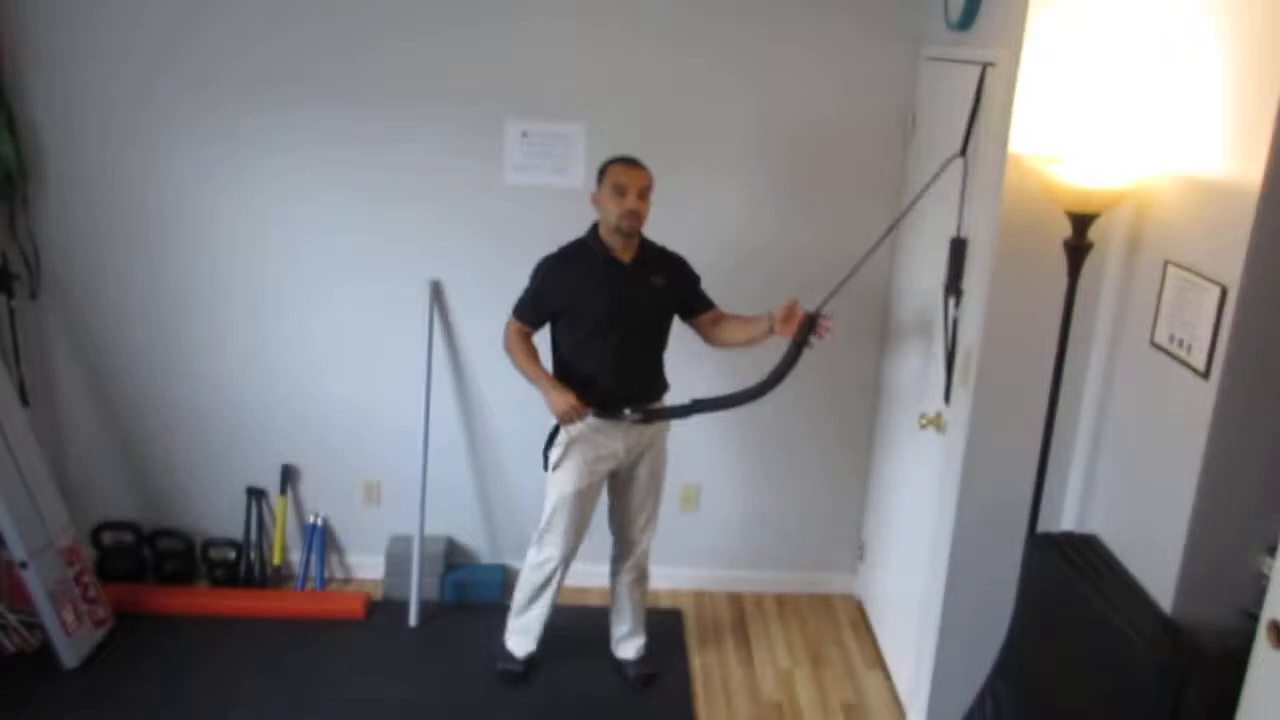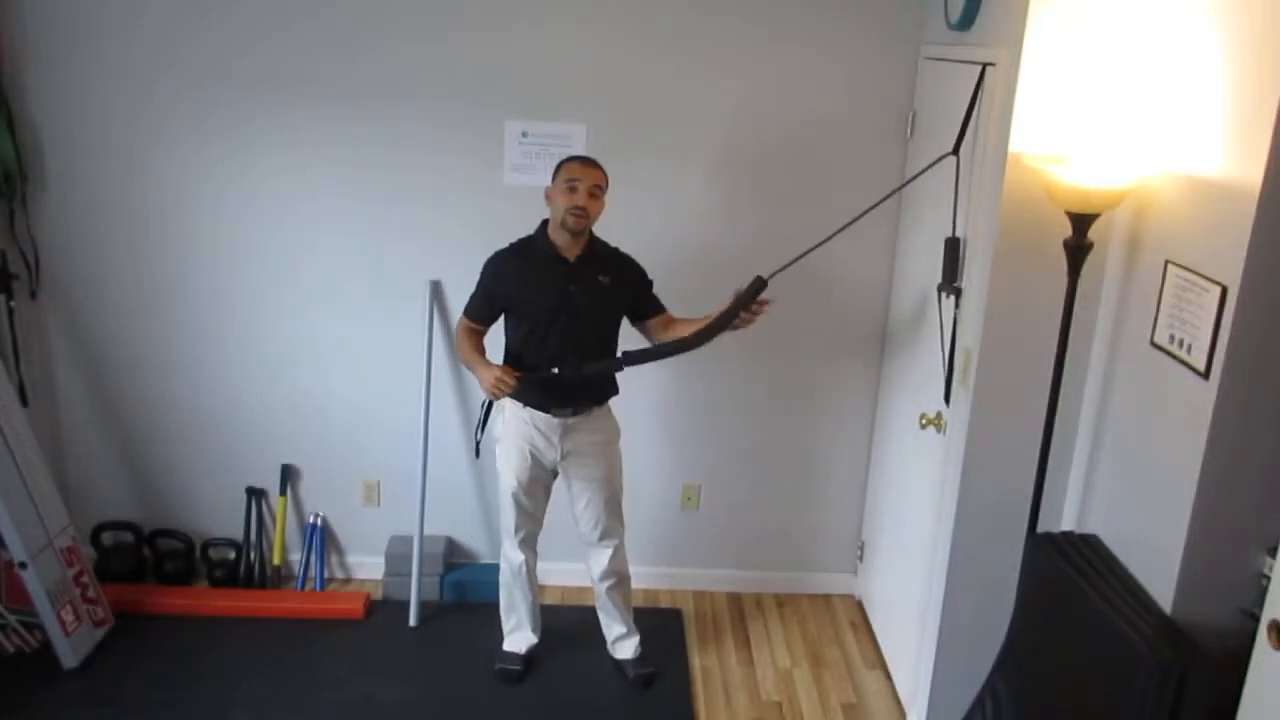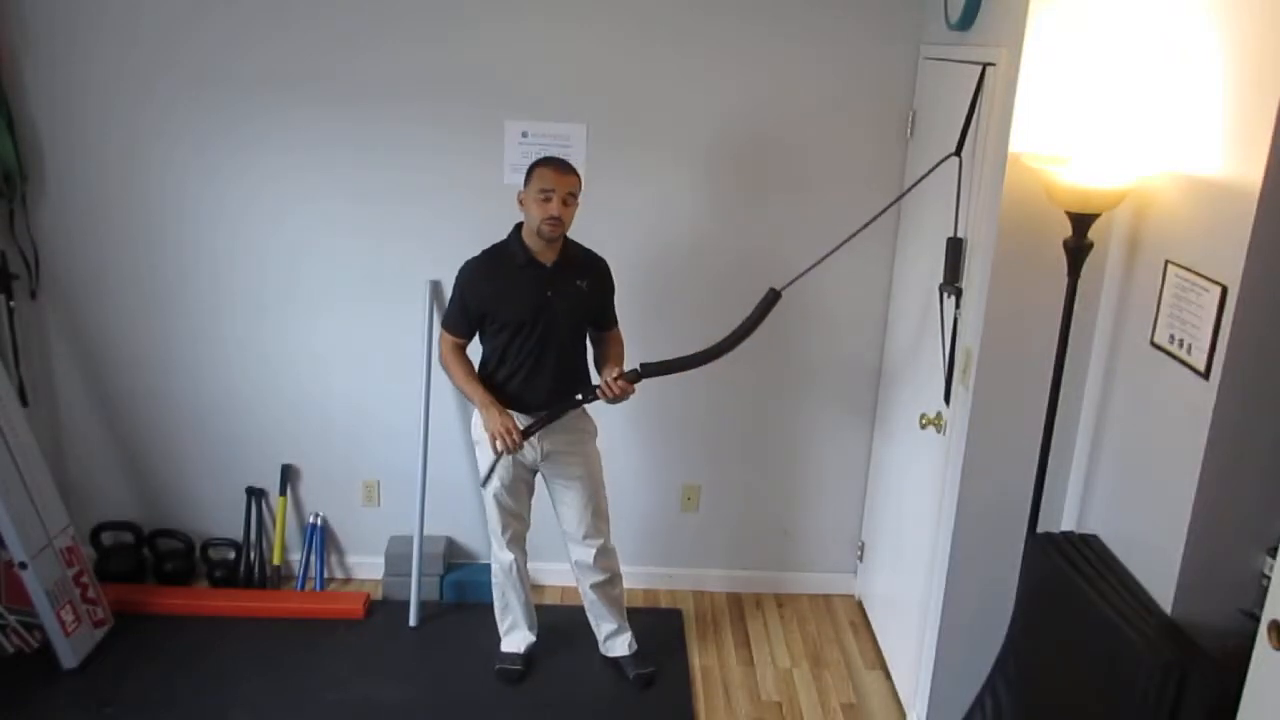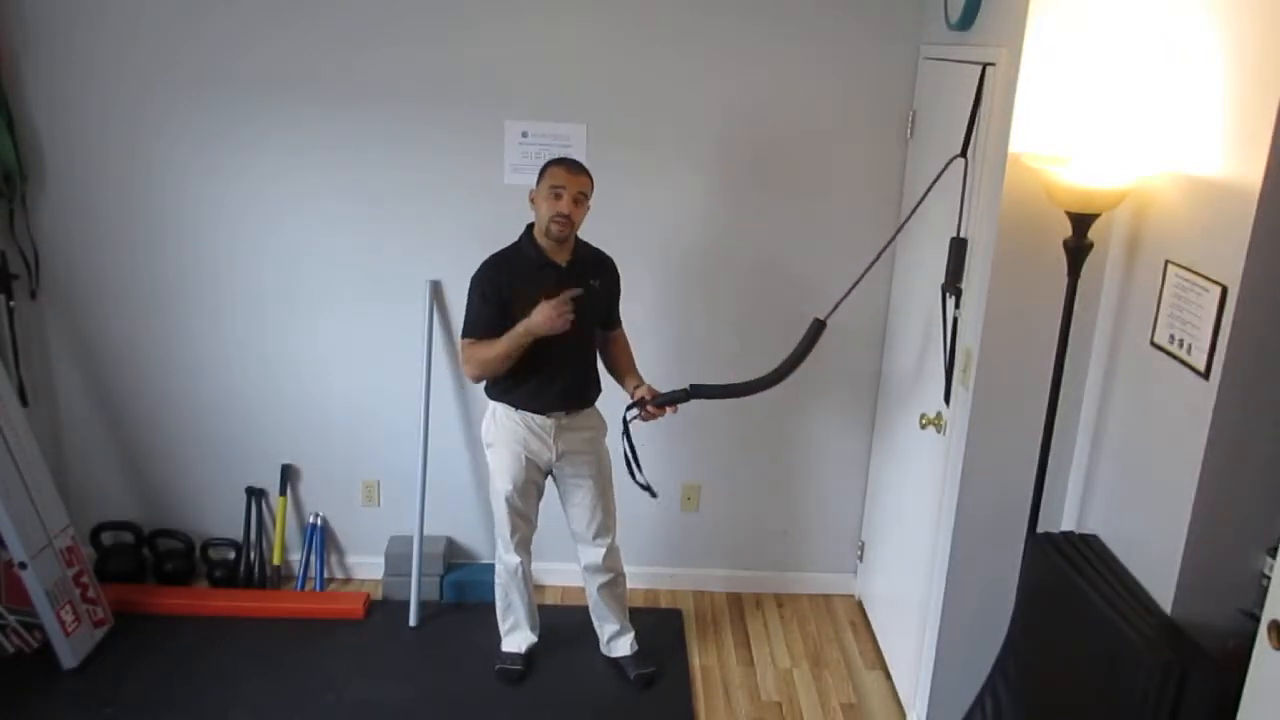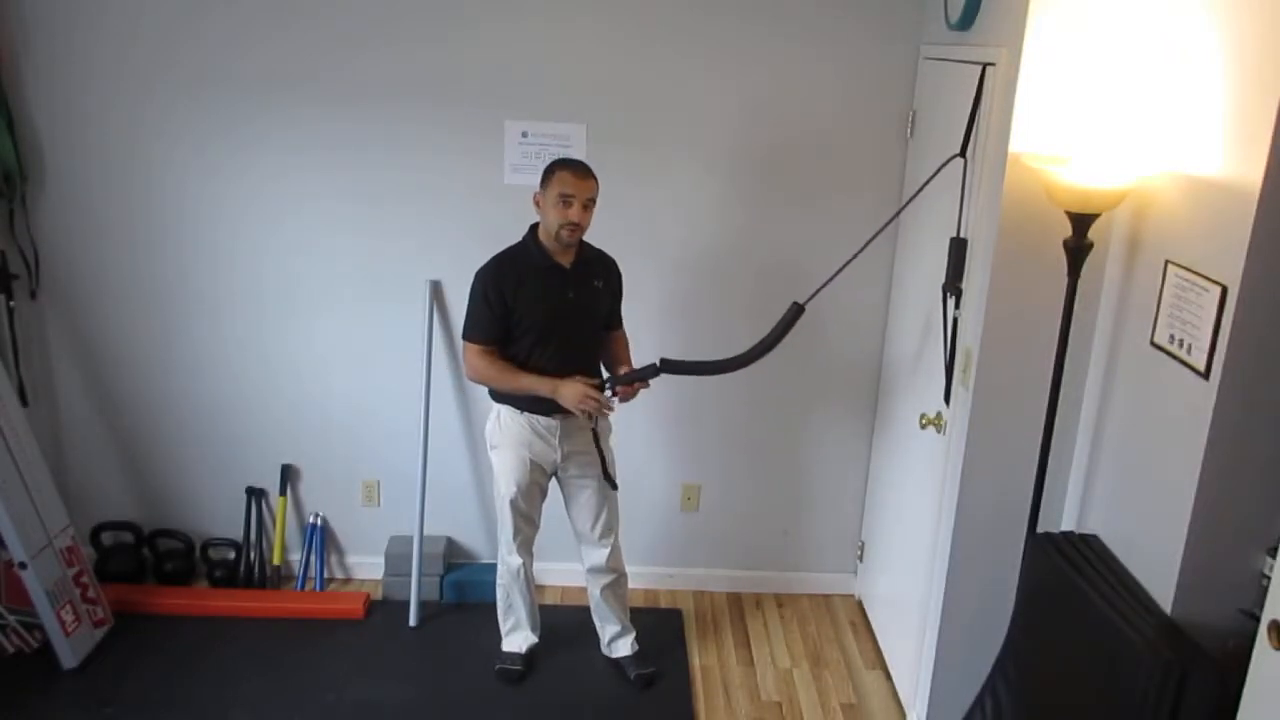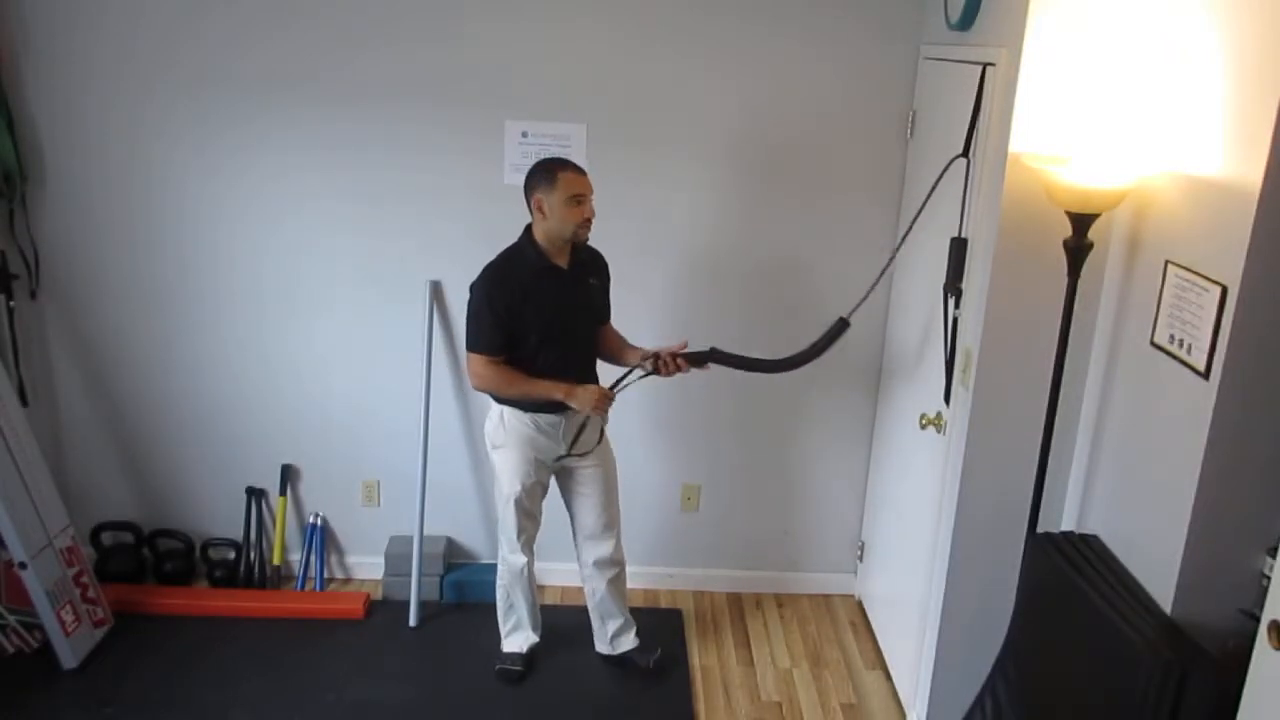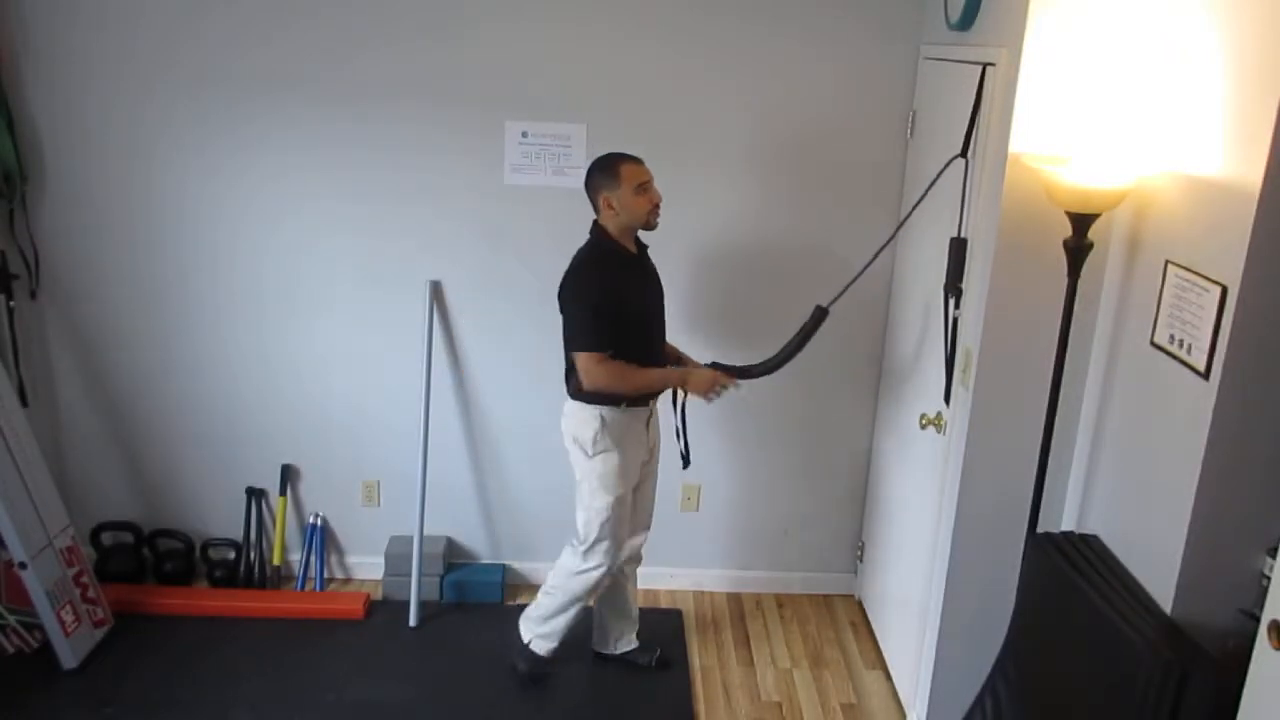
dt=0.7s
person 1, frame 1
left shoulder: (670, 269)
right shoulder: (561, 268)
left elbow: (714, 327)
right elbow: (516, 335)
left wrist: (770, 325)
right wrist: (550, 387)
left hip: (646, 428)
right hip: (583, 427)
left knee: (635, 545)
right knee: (557, 543)
left ankle: (628, 645)
right ankle: (518, 640)
person 1, frame 2
left shoulder: (620, 269)
right shoulder: (508, 263)
left elbow: (663, 331)
right elbow: (467, 330)
left wrist: (725, 320)
right wrist: (480, 367)
left hip: (591, 424)
right hip: (523, 422)
left knee: (605, 542)
right knee: (518, 540)
left ankle: (624, 644)
right ankle: (518, 639)
person 1, frame 3
left shoulder: (593, 270)
right shoulder: (482, 271)
left elbow: (607, 335)
right elbow: (450, 348)
left wrist: (612, 374)
right wrist: (488, 408)
left hip: (570, 425)
right hip: (503, 424)
left knee: (591, 542)
right knee: (507, 543)
left ankle: (617, 642)
right ankle: (515, 639)
person 1, frame 4
left shoulder: (601, 268)
right shoulder: (498, 272)
right elbow: (473, 365)
left wrist: (634, 384)
right wrist: (530, 327)
left hip: (581, 424)
right hip: (515, 424)
left knee: (599, 543)
right knee: (513, 544)
left ankle: (619, 642)
right ankle: (517, 640)
person 1, frame 5
left shoulder: (604, 269)
right shoulder: (500, 273)
right elbow: (477, 364)
left wrist: (625, 371)
right wrist: (555, 387)
left hip: (587, 425)
right hip: (520, 426)
left knee: (602, 543)
right knee: (516, 545)
left ankle: (619, 642)
right ankle: (518, 640)
person 1, frame 6
left shoulder: (593, 265)
right shoulder: (499, 279)
right elbow: (482, 374)
left wrist: (645, 357)
right wrist: (566, 392)
left hip: (585, 422)
right hip: (520, 427)
left knee: (601, 540)
right knee: (517, 545)
left ankle: (617, 639)
right ankle: (517, 640)
person 1, frame 7
left shoulder: (635, 254)
right shoulder: (590, 272)
right elbow: (594, 373)
left wrist: (679, 362)
right wrist: (680, 378)
left hip: (641, 416)
right hip: (602, 422)
left knee: (628, 540)
right knee: (596, 546)
left ankle: (617, 640)
right ankle: (536, 635)
